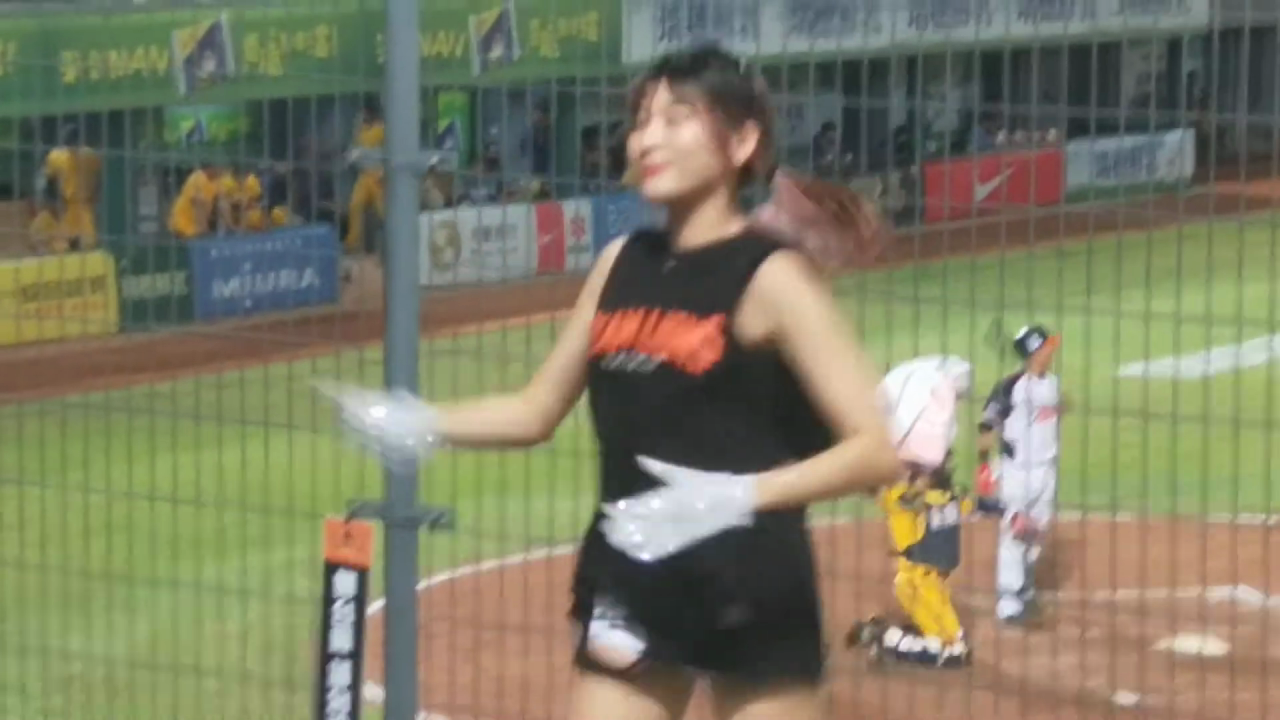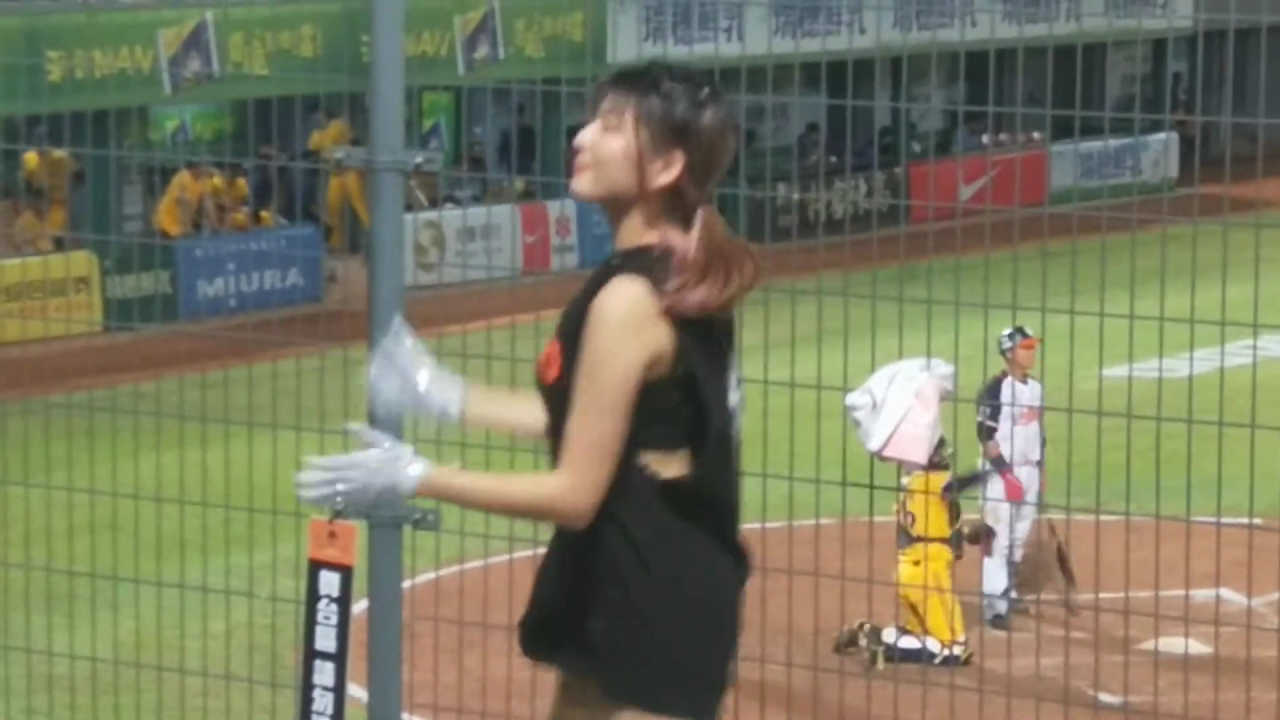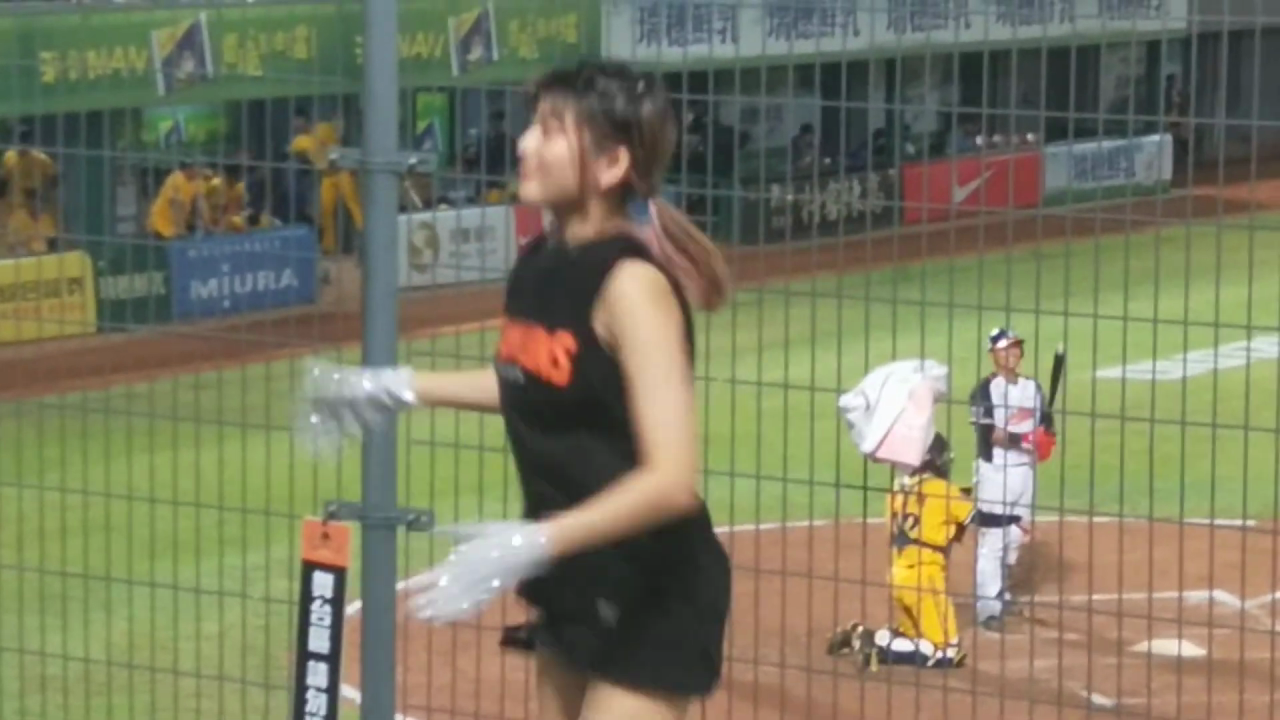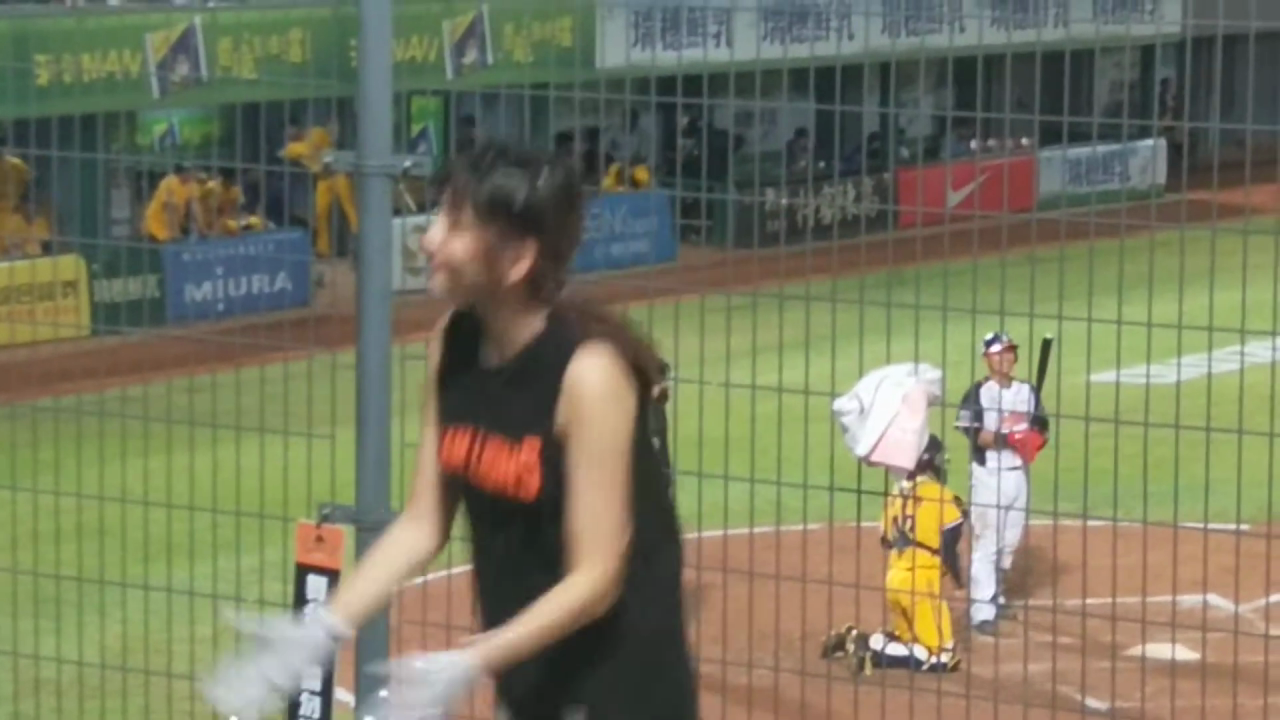
dt=0.4s
person 1, frame 1
left shoulder: (773, 277)
right shoulder: (623, 261)
left elbow: (874, 451)
right elbow: (535, 412)
left wrist: (737, 497)
right wrist: (418, 426)
left hip: (750, 590)
right hip: (633, 586)
person 1, frame 2
left shoulder: (628, 301)
right shoulder: (670, 279)
left elbow: (576, 495)
right elbow: (565, 415)
left wrist: (417, 476)
right wrist: (446, 397)
left hip: (658, 598)
right hip: (615, 585)
person 1, frame 3
left shoulder: (635, 287)
right shoulder: (541, 262)
left elbow: (674, 481)
left wrist: (533, 543)
right wrist: (399, 388)
left hip: (651, 594)
right hip: (576, 582)
person 1, frame 4
left shoulder: (587, 373)
right shoulder: (453, 347)
left elbow: (594, 578)
right elbow: (422, 524)
left wrist: (463, 666)
right wrist: (319, 630)
right hip: (532, 672)
person 2, frame 1
left shoulder: (1050, 384)
right shoulder: (1012, 386)
right elbow: (988, 425)
right wrist: (984, 467)
left hip: (1046, 469)
right hip: (1017, 470)
left knee: (1034, 534)
right knee: (1012, 536)
left ankle: (1023, 591)
right ankle: (1009, 605)
person 2, frame 2
left shoulder: (1035, 387)
right shoulder: (995, 388)
right elbow: (987, 436)
left wrist: (1040, 470)
right wrist: (1005, 474)
left hip: (1030, 471)
right hip: (1004, 473)
left knee: (1020, 538)
right knee: (999, 539)
left ankle: (1007, 592)
right ankle: (994, 605)
person 2, frame 3
left shoulder: (1032, 387)
right shoulder: (986, 389)
left elbow: (1045, 424)
right elbow: (986, 433)
left wrist: (1046, 439)
right wrist: (1023, 438)
left hip: (1024, 470)
right hip: (994, 471)
left knee: (1015, 538)
right knee: (992, 540)
left ankle: (1000, 593)
right ankle: (988, 606)
person 2, frame 4
left shoulder: (1028, 391)
right shoulder: (978, 392)
left elbow: (1041, 429)
right elbow: (974, 434)
left wrist: (1034, 440)
right wrist: (1007, 438)
left hip: (1019, 474)
right hip: (988, 475)
left knee: (1009, 542)
right knee: (986, 544)
left ankle: (995, 597)
right ankle: (982, 610)
person 3, frame 1
left shoulder: (949, 493)
right shoulder: (899, 494)
left elbow: (978, 504)
left wrist: (1008, 512)
left hip: (935, 579)
right hip: (919, 580)
right knee: (955, 651)
left ankle: (876, 631)
right ankle: (883, 639)
person 3, frame 2
left shoulder: (911, 483)
right shoulder: (933, 480)
right elbow: (957, 483)
left wrist: (965, 533)
left hip: (911, 569)
right hip: (927, 571)
left knee: (920, 635)
right knee: (953, 649)
left ankle: (867, 634)
right ankle: (882, 639)
person 3, frame 3
left shoulder: (899, 488)
right shoulder: (942, 489)
right elbow: (977, 517)
left hip: (899, 574)
right hip: (924, 576)
left knee: (911, 638)
right knee: (946, 654)
left ankle: (859, 636)
right ankle: (875, 644)
person 3, frame 4
left shoulder: (897, 493)
right shoulder: (939, 494)
right elbow: (949, 541)
right wrist: (958, 581)
left hip: (894, 578)
right hip: (922, 581)
left knee: (907, 641)
right knee: (941, 658)
left ankle: (850, 639)
right ankle: (872, 649)
